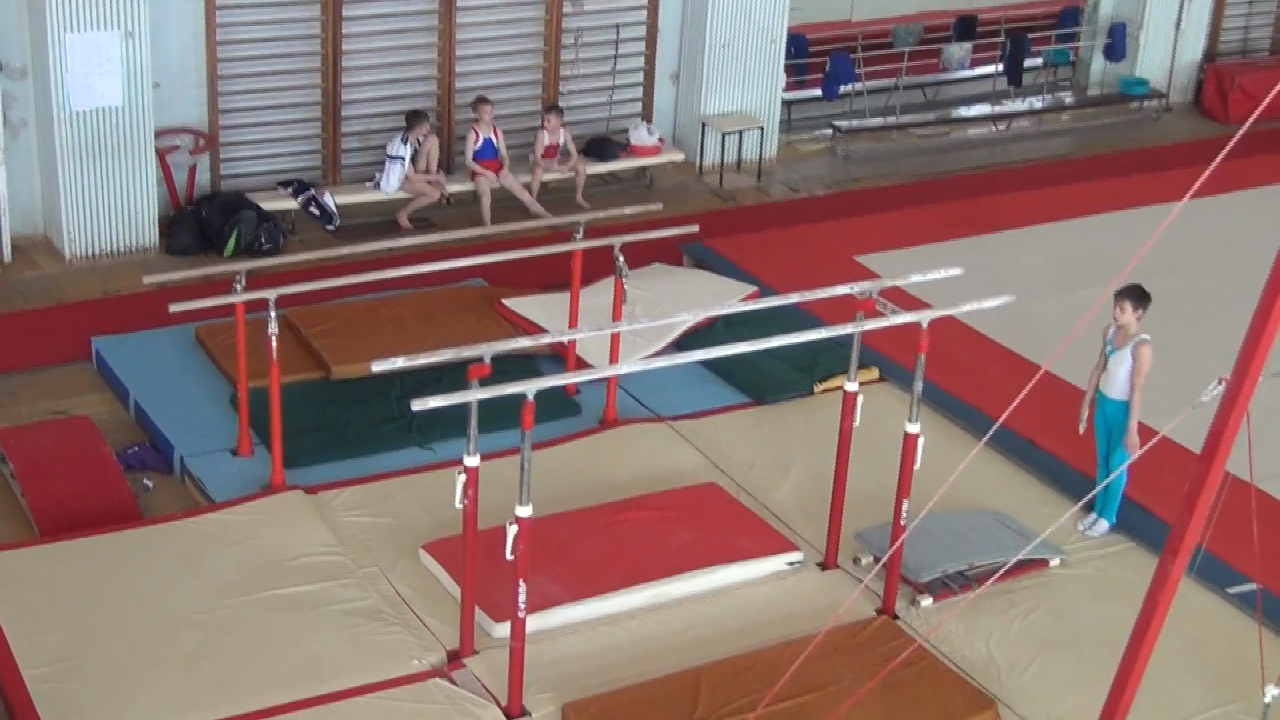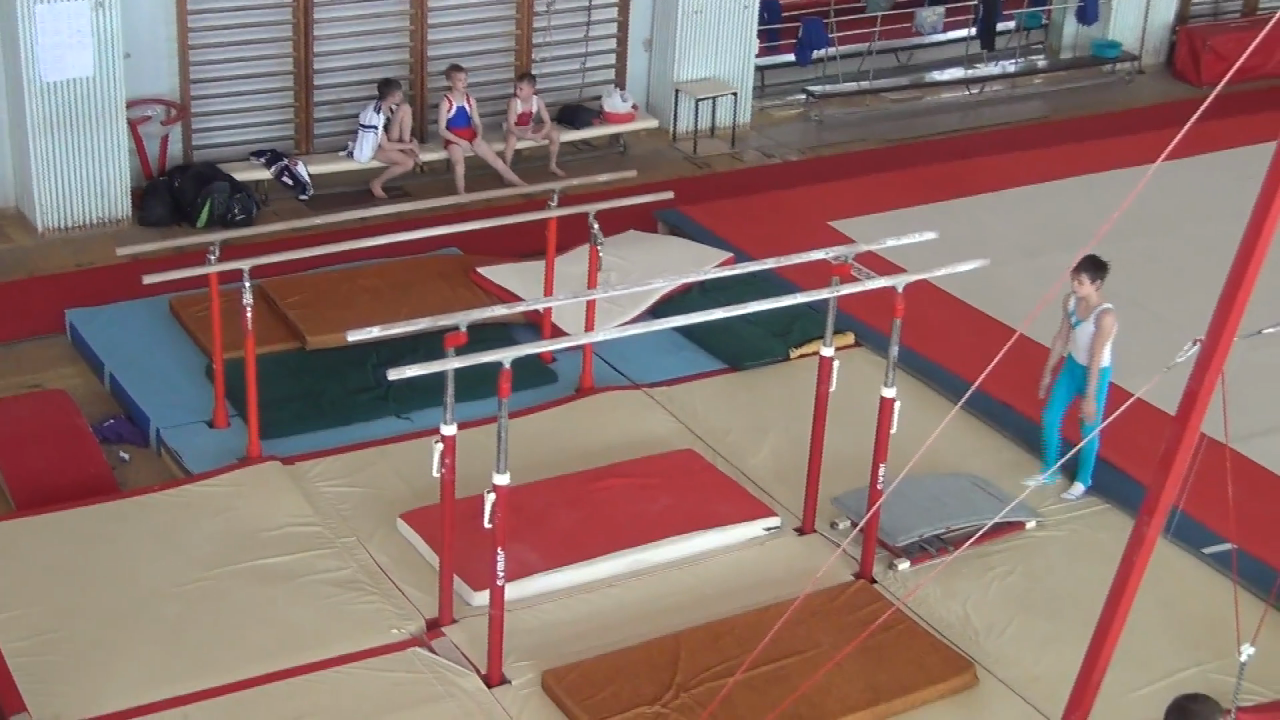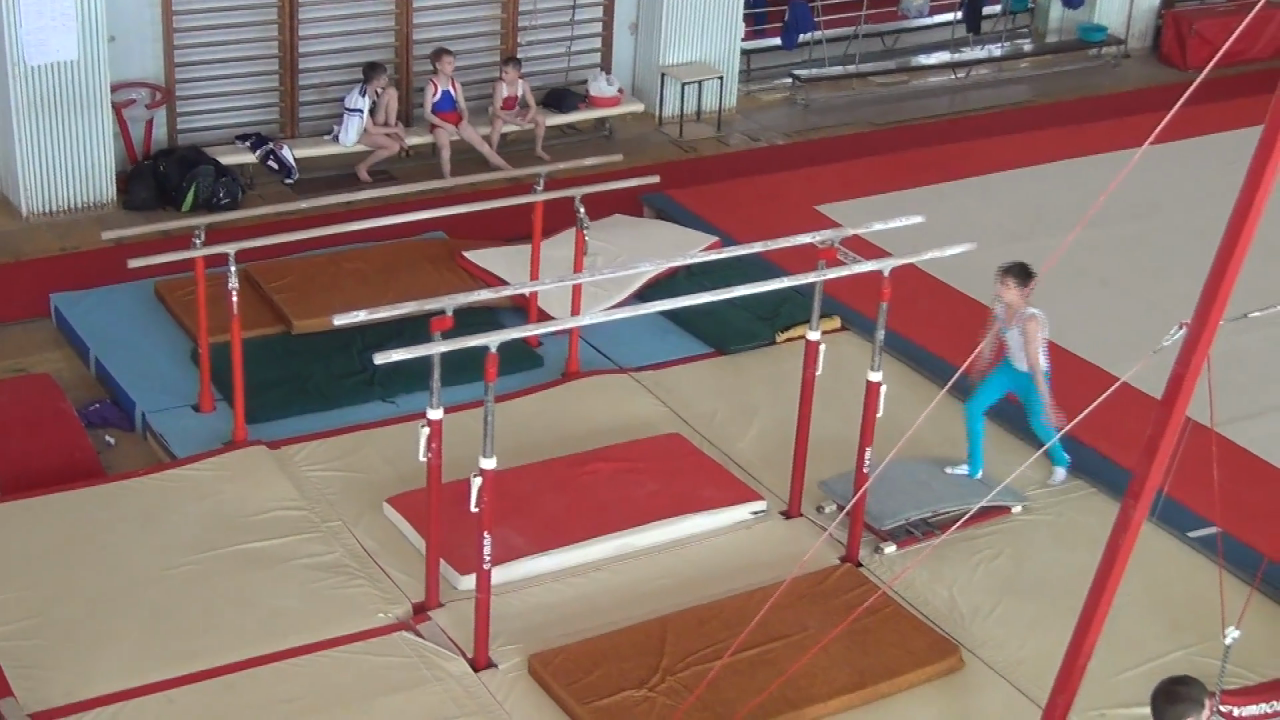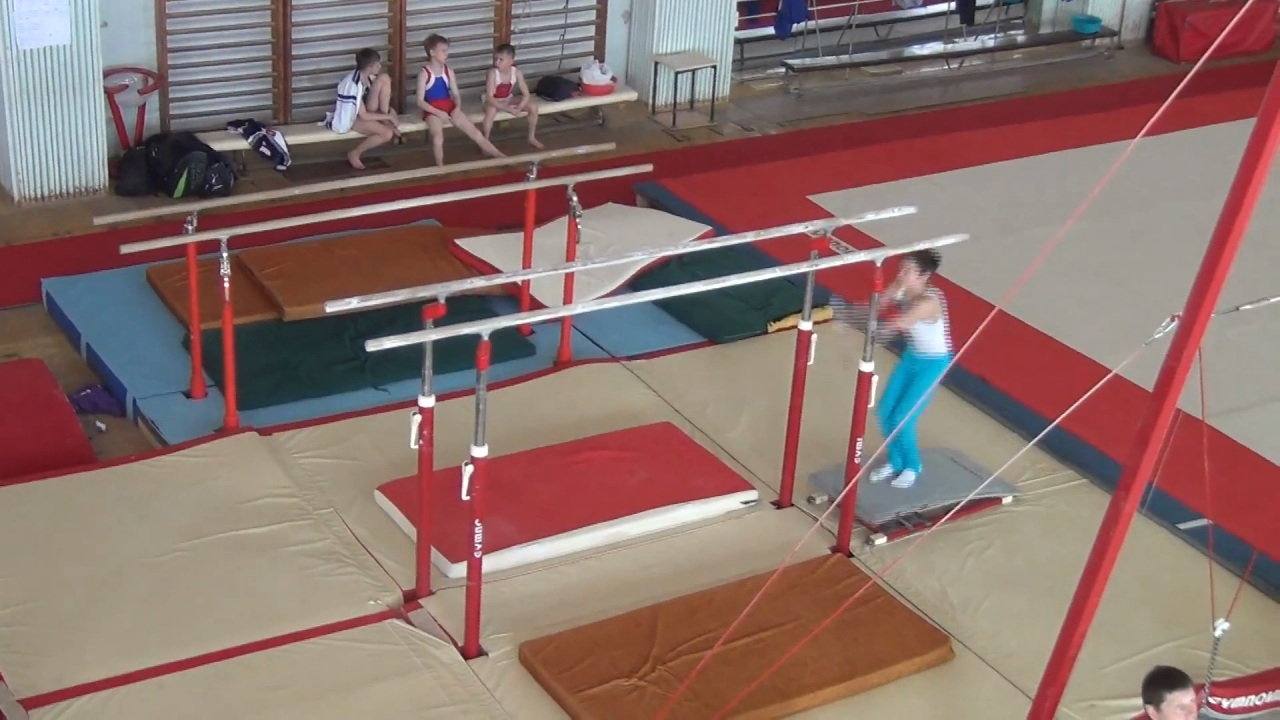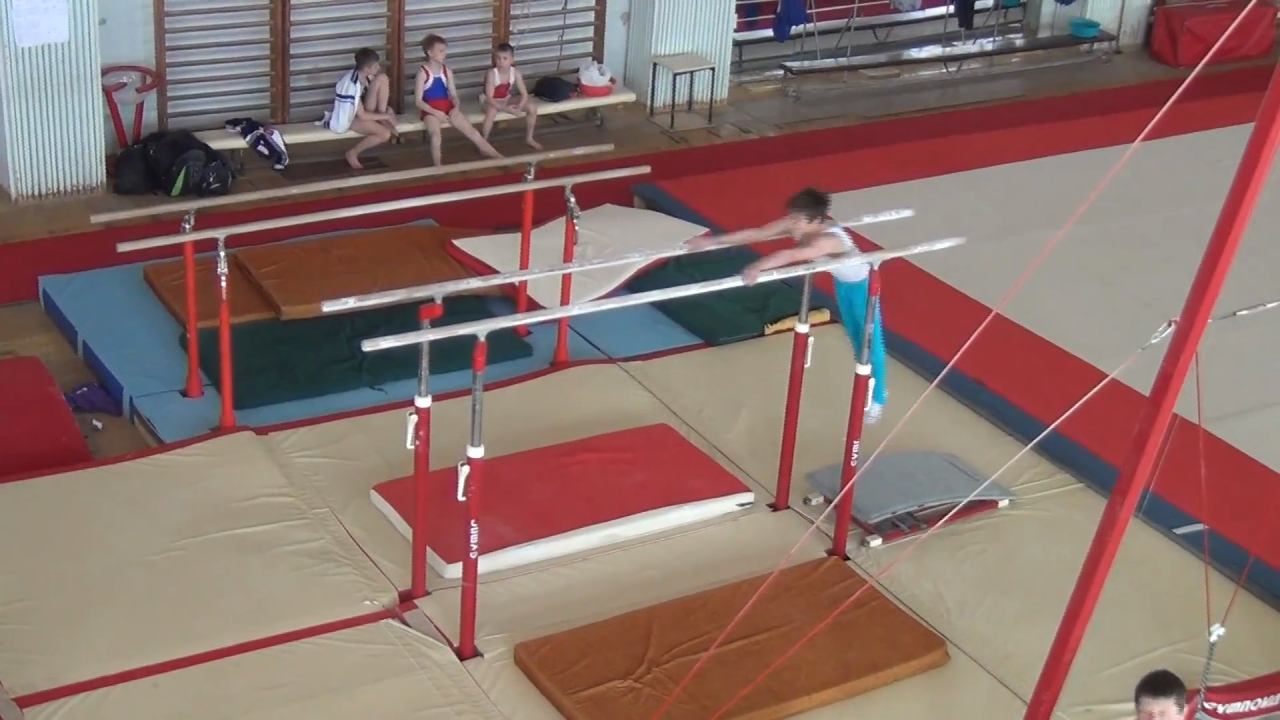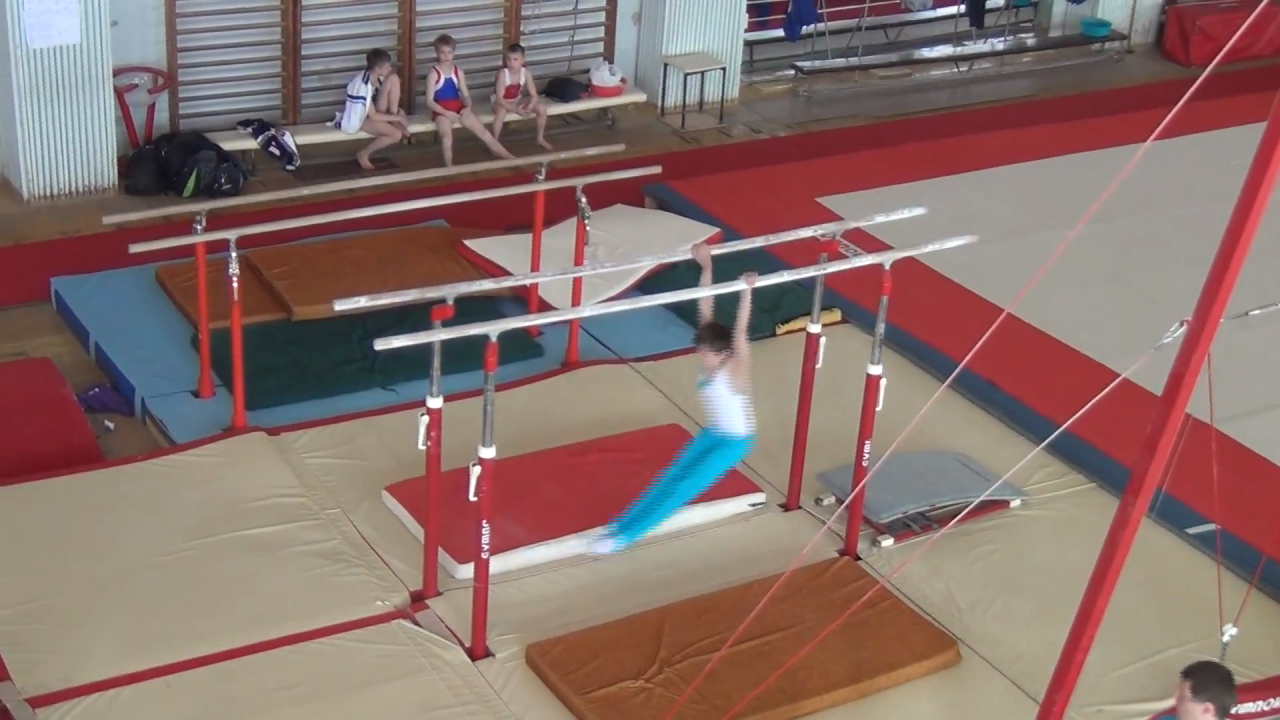
dt=0.5s
person 1, frame 1
left shoulder: (1142, 347)
right shoulder: (1110, 331)
left elbow: (1137, 390)
left wrist: (1132, 430)
right wrist: (1086, 404)
left hip: (1122, 408)
right hip: (1102, 401)
left knee: (1117, 464)
right knee: (1102, 459)
left ankle: (1107, 517)
right ankle: (1098, 510)
person 1, frame 2
left shoulder: (1105, 316)
right shoulder: (1071, 301)
left elbow: (1096, 359)
left wrist: (1089, 398)
right wrist: (1048, 371)
left hip: (1095, 373)
right hip: (1072, 366)
left knee: (1089, 429)
right knee: (1049, 418)
left ankle: (1083, 480)
right ankle: (1050, 471)
person 1, frame 3
left shoulder: (1030, 321)
right shoulder: (1000, 306)
left elbow: (1035, 364)
right elbow: (992, 338)
left wrist: (1047, 404)
right wrist: (981, 361)
left hip: (1031, 376)
right hip: (1011, 368)
left knee: (1040, 426)
right knee: (973, 410)
left ankle: (1060, 461)
right ankle: (974, 466)
person 1, frame 4
left shoulder: (929, 302)
right shoulder: (900, 291)
left elbow: (900, 321)
left hip: (933, 362)
right hip: (912, 357)
left knee: (901, 420)
right knee: (885, 413)
left ankle: (912, 467)
right ankle: (895, 463)
person 1, frame 5
left shoulder: (827, 240)
right shoulder: (798, 226)
left elbow: (792, 255)
right elbow: (756, 234)
left wrist: (760, 265)
right wrist: (714, 240)
left hip: (861, 283)
right hip: (842, 282)
left knee: (870, 341)
right knee: (857, 340)
left ankle: (875, 397)
right ankle: (871, 391)
person 1, frame 6
left shoulder: (736, 370)
right shoulder: (710, 363)
left elbow: (740, 334)
right elbow: (706, 310)
left wrist: (746, 293)
right wrist: (707, 266)
left hip: (734, 442)
right hip: (712, 435)
left knee: (681, 487)
right knee: (669, 481)
left ankle: (622, 535)
right ankle: (618, 531)
